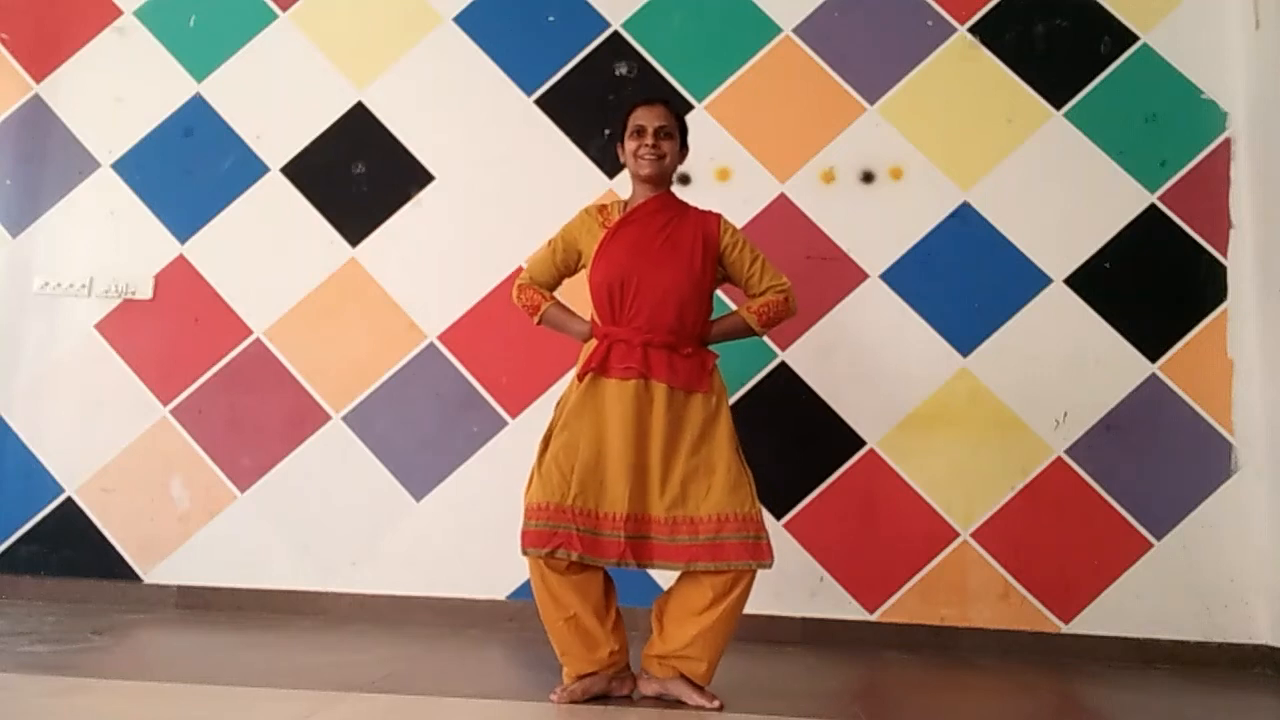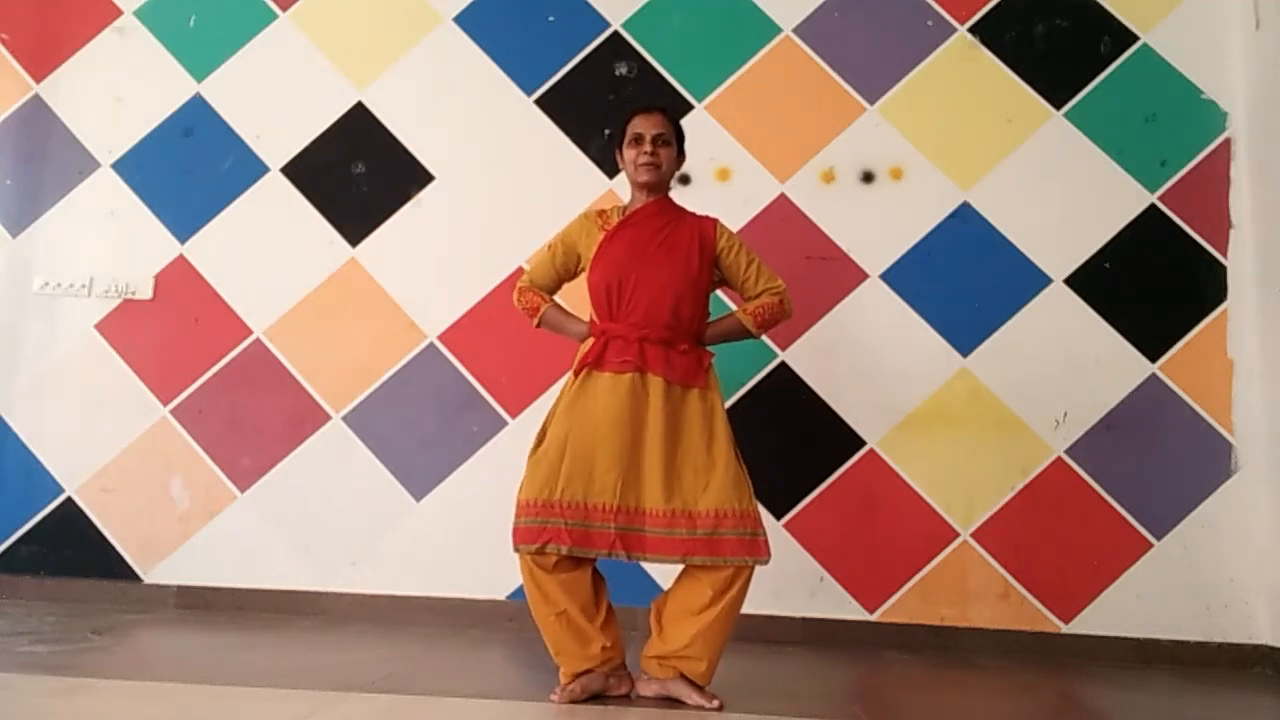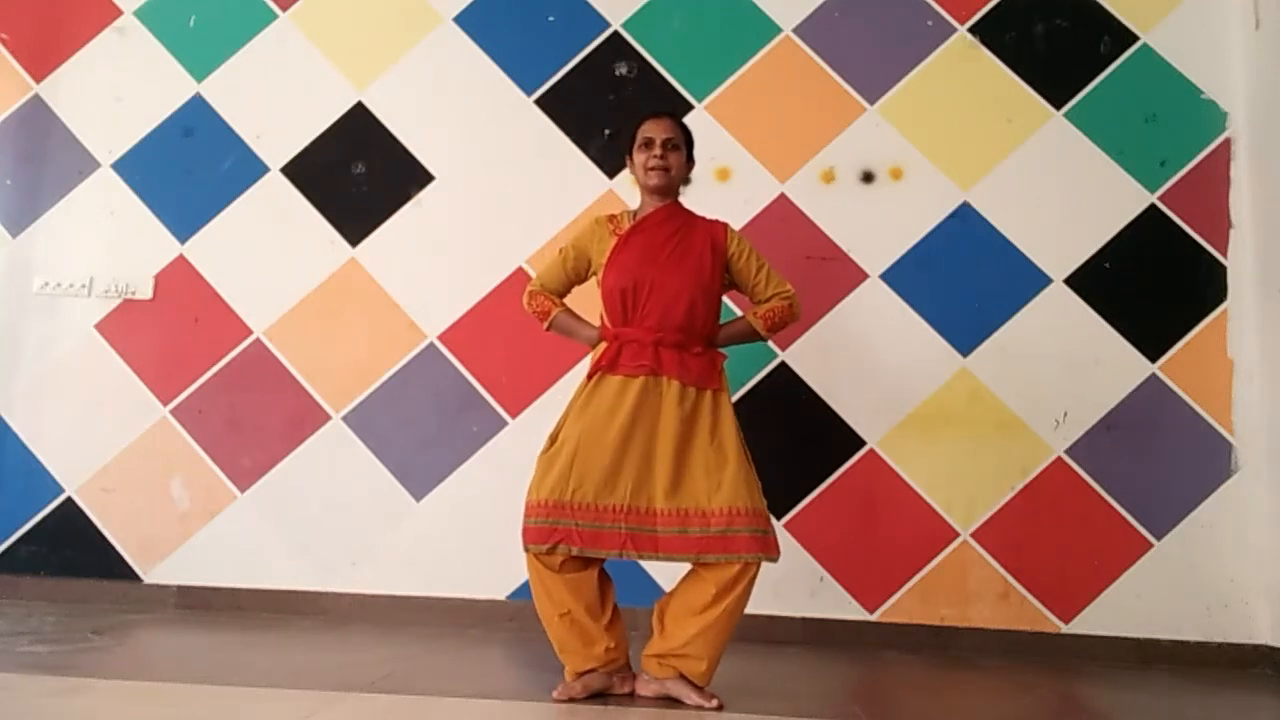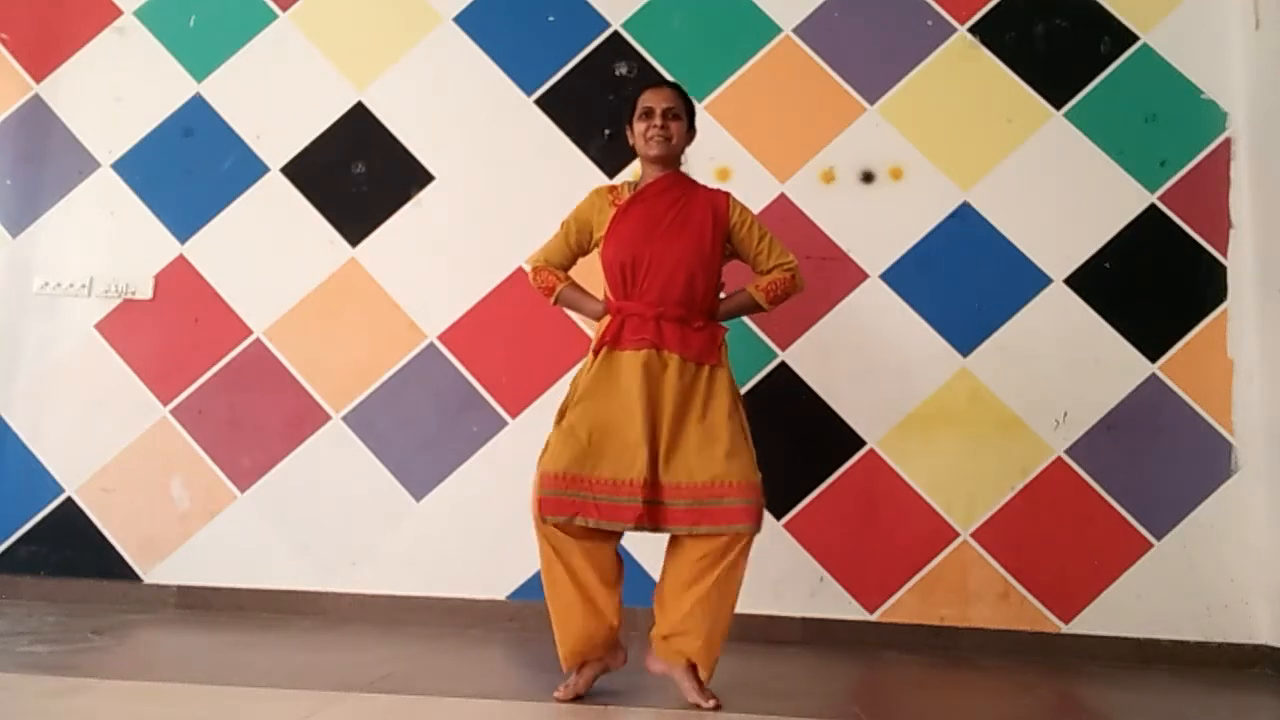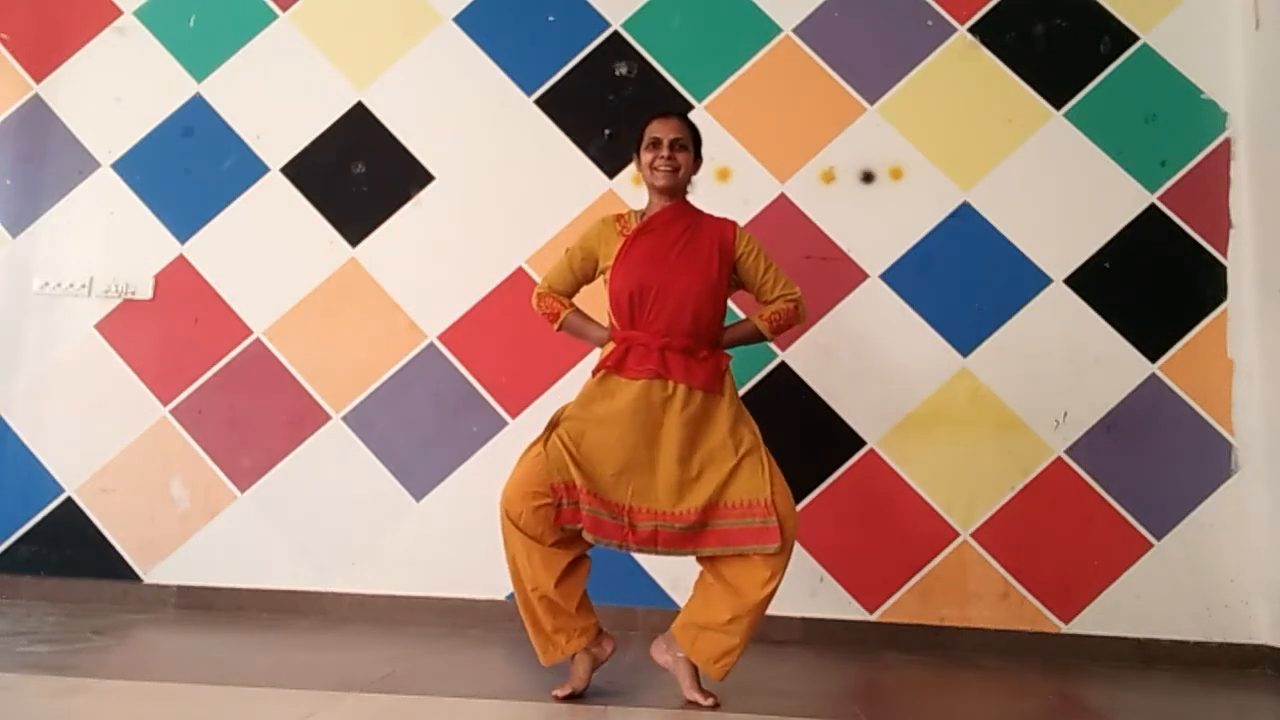
dt=1s
person 1, frame 1
left shoulder: (711, 230)
right shoulder: (592, 224)
left elbow: (778, 296)
right elbow: (527, 287)
left wrist: (706, 333)
right wrist: (587, 330)
left hip: (686, 401)
right hip: (605, 394)
left knee: (730, 541)
right knee: (553, 530)
left ankle: (670, 667)
right ankle: (599, 666)
person 1, frame 2
left shoulder: (707, 234)
right shoulder: (592, 227)
left elbow: (773, 298)
right elbow: (527, 290)
left wrist: (702, 334)
right wrist: (585, 331)
left hip: (682, 399)
right hip: (602, 393)
left knee: (729, 540)
right knee: (546, 531)
left ankle: (669, 667)
right ankle: (596, 664)
person 1, frame 3
left shoulder: (717, 238)
right shoulder: (603, 233)
left elbow: (782, 302)
right elbow: (538, 295)
left wrist: (713, 337)
right wrist: (598, 337)
left hip: (693, 404)
right hip: (615, 397)
left knee: (737, 540)
right knee: (552, 529)
left ankle: (670, 667)
right ankle: (600, 663)
person 1, frame 4
left shoulder: (719, 207)
right shoulder: (604, 203)
left elbow: (785, 272)
right elbow: (544, 267)
left wrist: (717, 310)
right wrist: (598, 310)
left hip: (694, 377)
right hip: (618, 371)
left knee: (724, 518)
right knee: (561, 504)
left ankle: (676, 651)
right ankle: (595, 647)
person 1, frame 5
left shoulder: (725, 236)
right shoulder: (609, 233)
left elbow: (788, 303)
right elbow: (547, 294)
left wrist: (719, 337)
right wrist: (604, 336)
left hip: (702, 406)
right hip: (620, 397)
left knee: (768, 528)
right knee: (525, 500)
left ankle: (684, 646)
right ankle: (583, 640)
